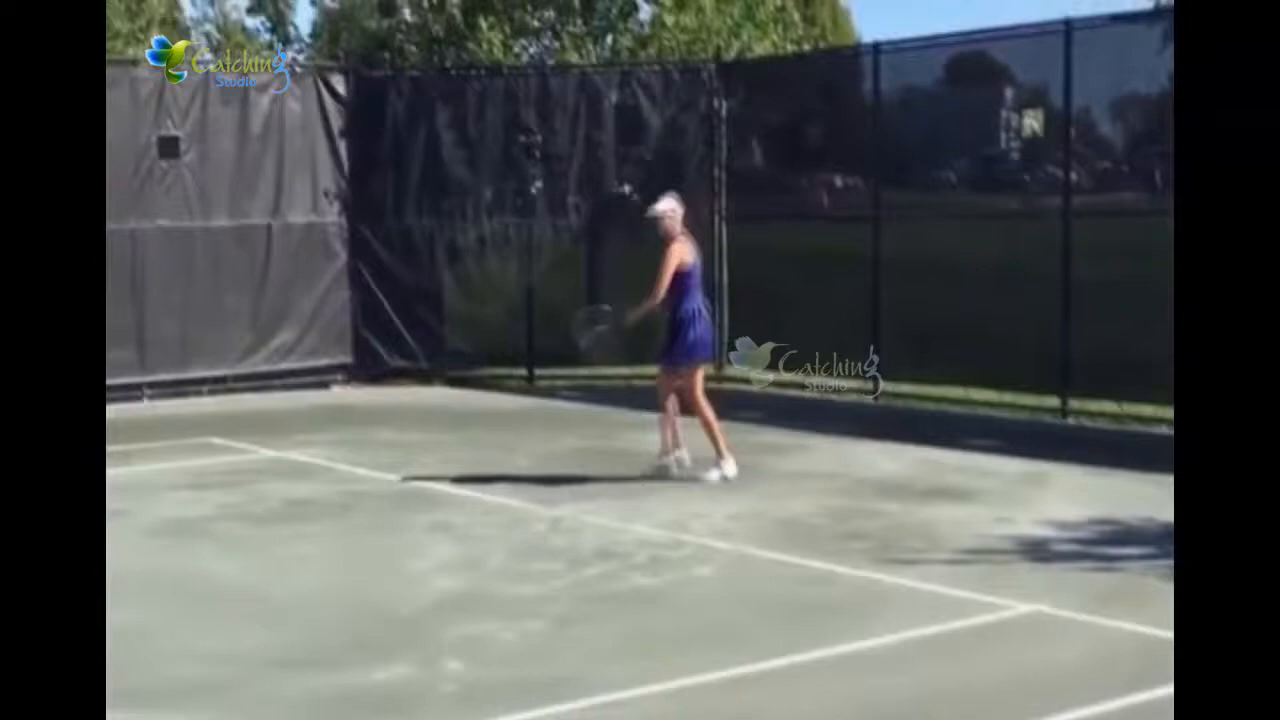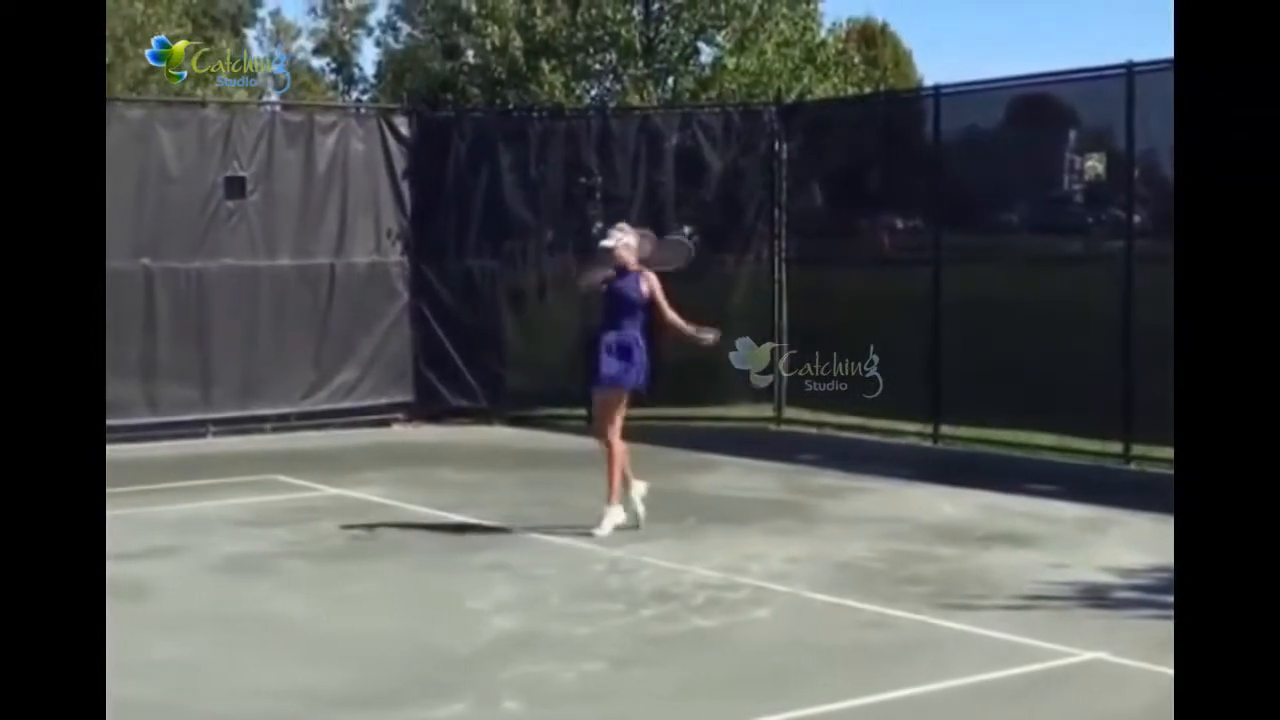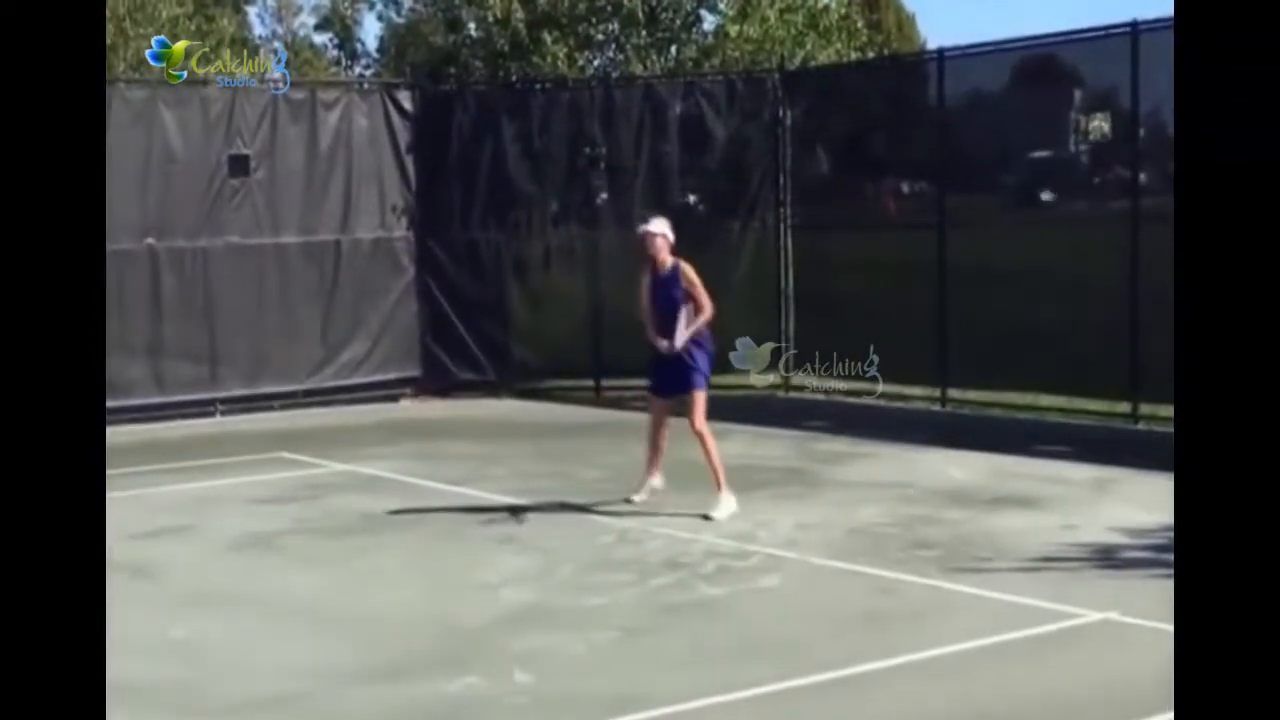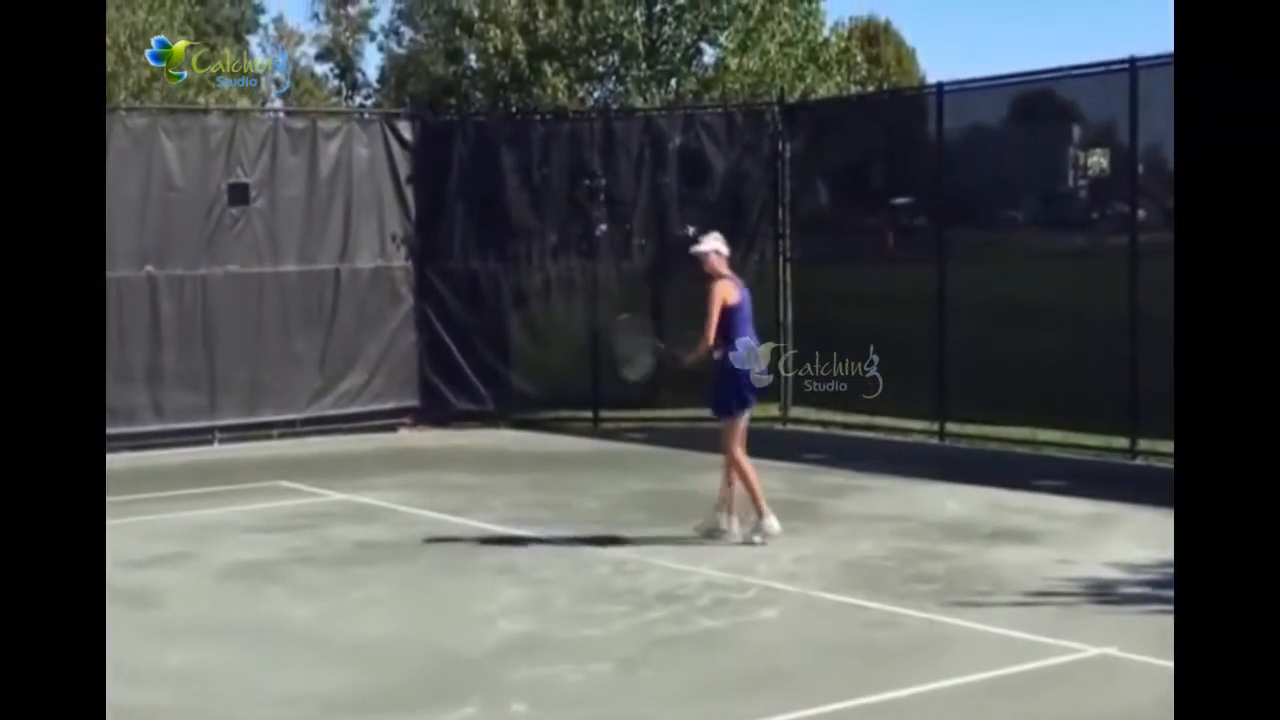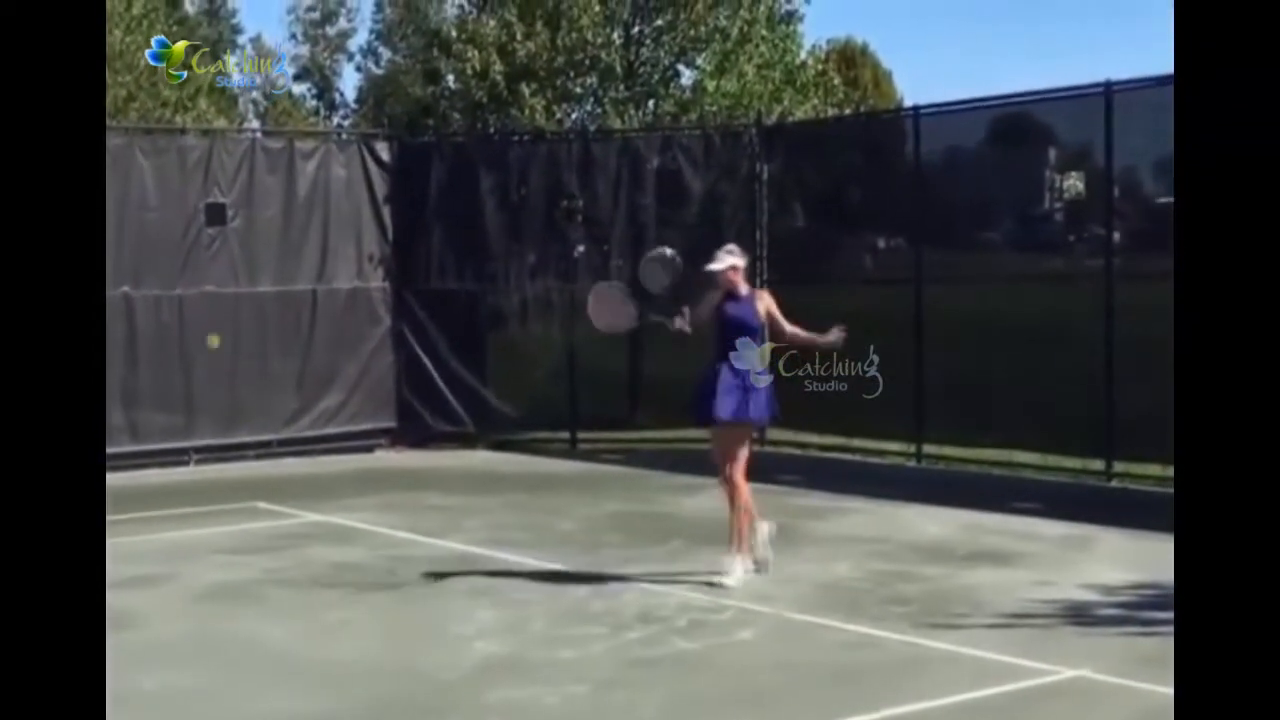
dt=1s
person 1, frame 1
left shoulder: (676, 248)
right shoulder: (688, 243)
left elbow: (659, 293)
left wrist: (636, 312)
left hip: (687, 322)
right hip: (692, 318)
left knee: (695, 397)
right knee: (665, 386)
left ankle: (725, 461)
right ankle: (674, 451)
person 1, frame 2
left shoulder: (648, 278)
right shoulder: (612, 274)
left elbow: (667, 315)
right elbow: (587, 283)
left wrist: (696, 334)
right wrist: (603, 276)
left hip: (629, 351)
right hip: (606, 349)
left knee: (611, 430)
right knee: (602, 429)
left ankle: (613, 507)
right ankle: (630, 486)
person 1, frame 3
left shoulder: (684, 271)
right shoulder: (647, 276)
left elbow: (707, 310)
left wrist: (685, 337)
right wrist: (655, 338)
left hip: (692, 351)
right hip: (665, 353)
left knee: (697, 424)
right knee: (656, 422)
left ankle: (725, 495)
right ankle: (652, 477)
person 1, frame 4
left shoulder: (719, 286)
right shoulder: (736, 284)
left elbow: (709, 337)
left wrist: (694, 356)
right wrist: (719, 352)
left hip: (736, 367)
right hip: (747, 364)
left knee: (733, 448)
right knee: (732, 445)
left ankle: (765, 517)
right ankle: (723, 516)
person 1, frame 5
left shoulder: (762, 298)
right shoulder: (716, 297)
left elbow: (785, 330)
right elbow: (695, 321)
left wrist: (823, 339)
right wrist: (685, 322)
left hip: (750, 385)
right hip: (722, 384)
left knee: (735, 472)
right knee: (723, 468)
left ankle: (738, 556)
right ankle: (756, 526)
